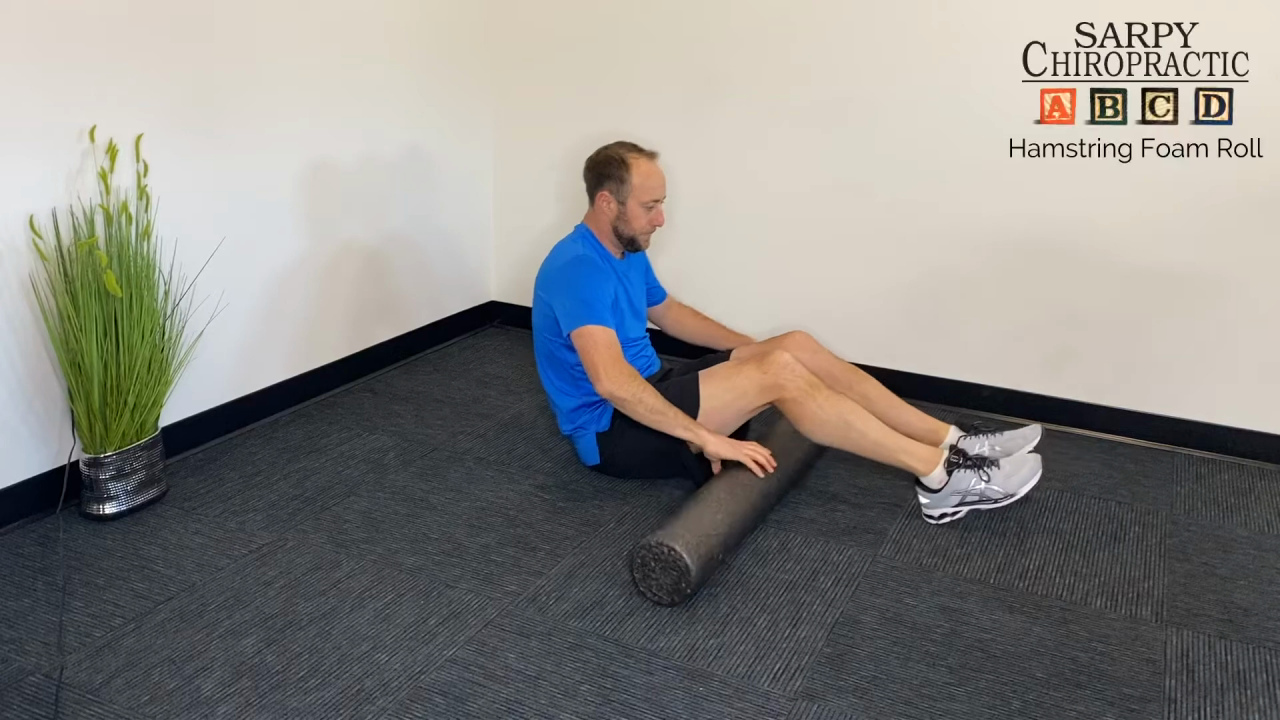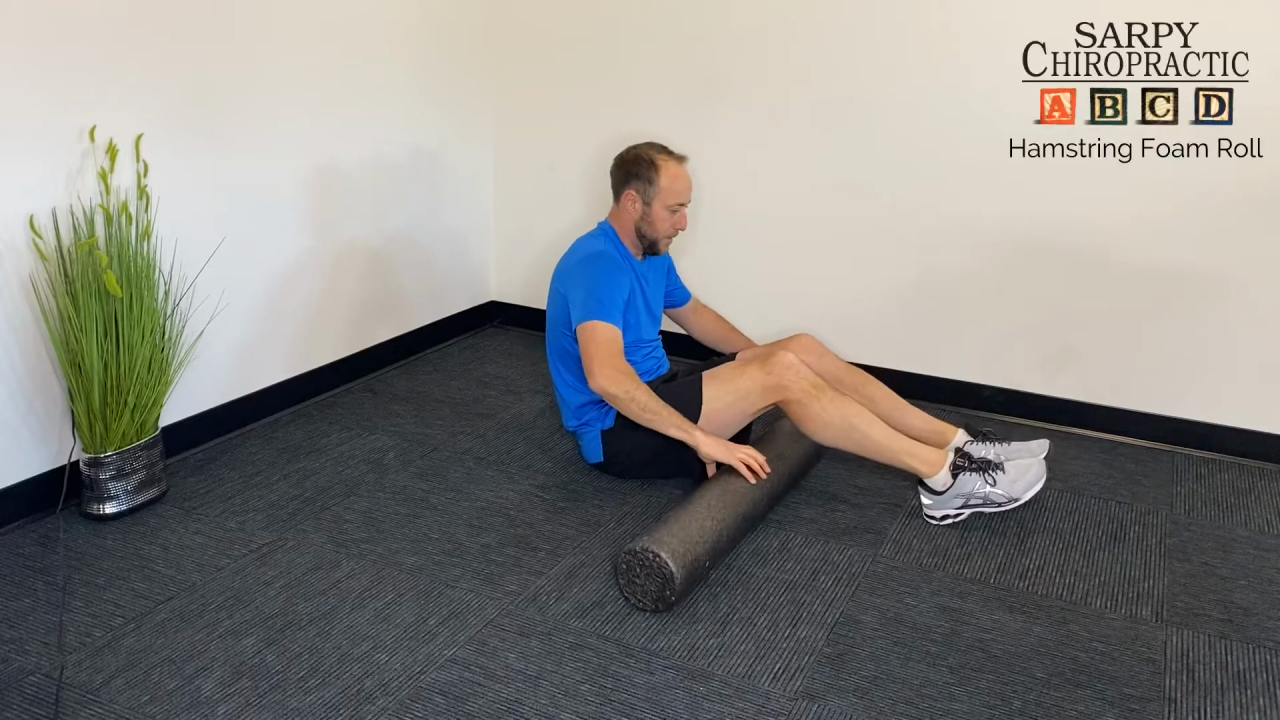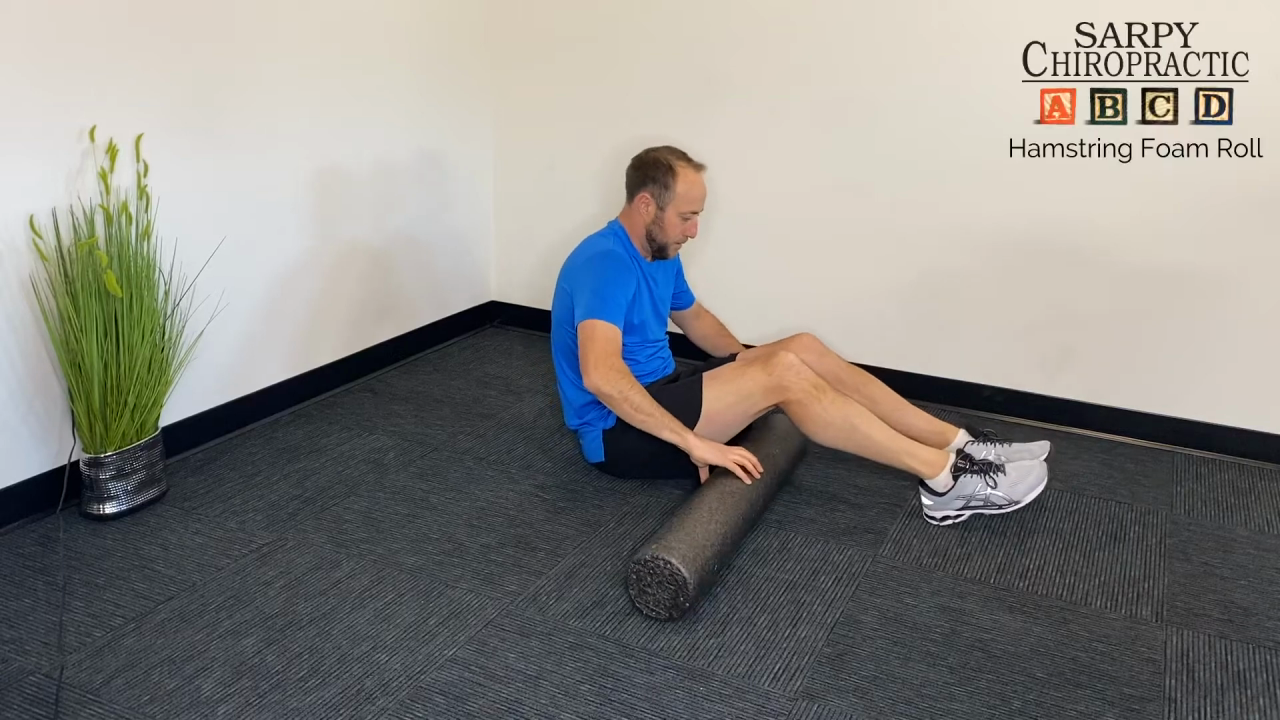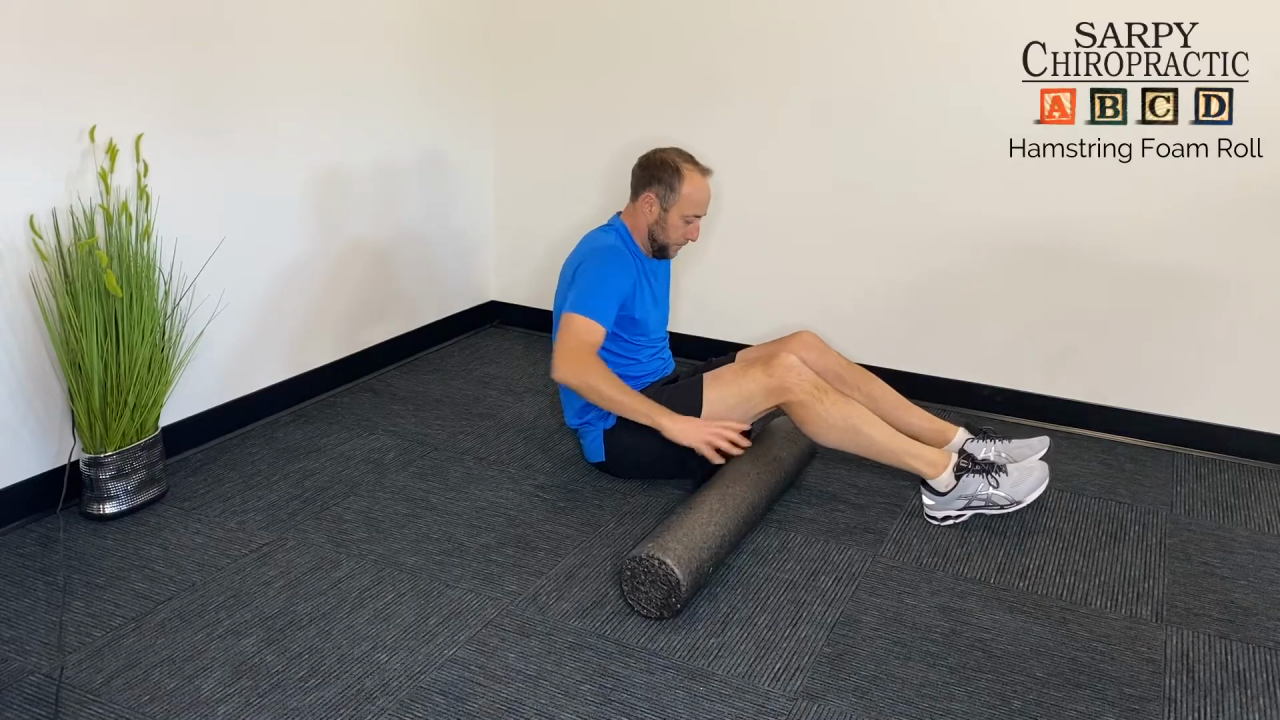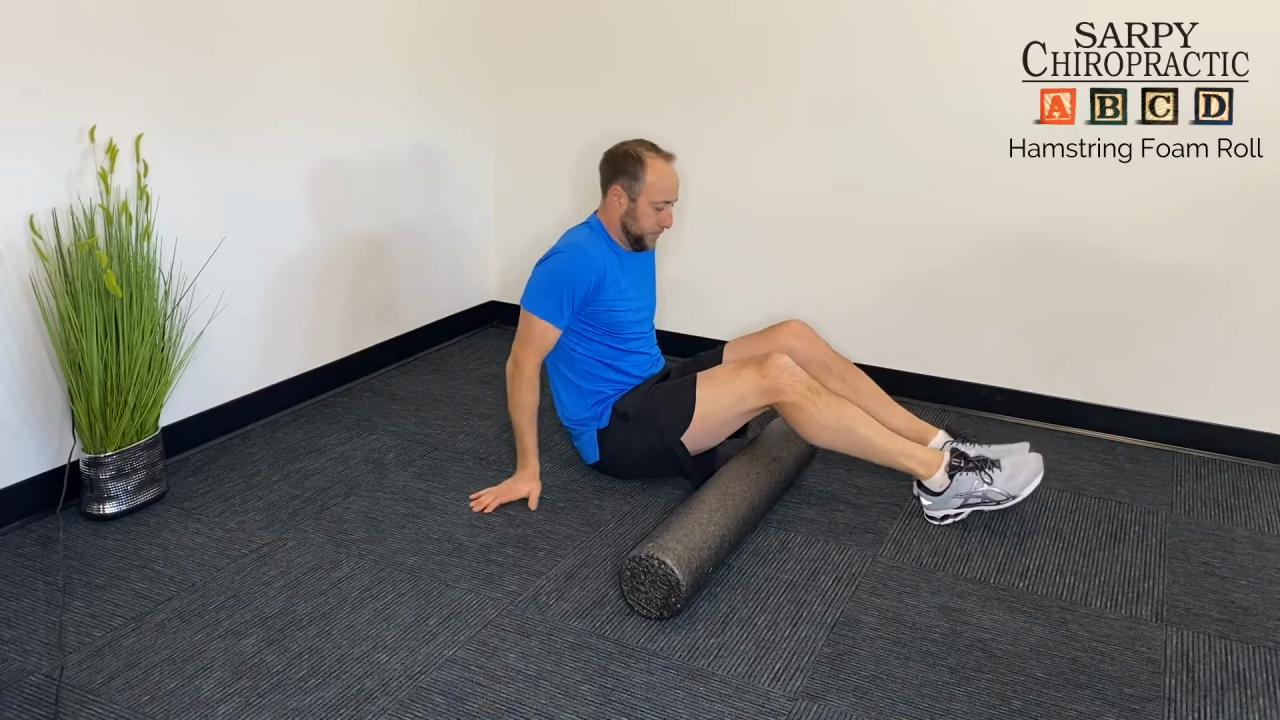
dt=0.5s
person 1, frame 1
left shoulder: (627, 253)
right shoulder: (577, 268)
left elbow: (666, 311)
right elbow: (610, 380)
left wrist: (748, 345)
right wrist: (708, 440)
left hip: (649, 394)
right hip: (614, 434)
left knee: (795, 346)
right knee: (777, 372)
left ankle: (951, 444)
right ankle: (941, 475)
person 1, frame 2
left shoulder: (651, 255)
right shoulder: (595, 264)
left elbow: (692, 313)
right elbow: (605, 377)
left wrist: (762, 357)
right wrist: (702, 440)
left hip: (655, 393)
right hip: (618, 432)
left knee: (800, 349)
right knee: (782, 372)
left ankle: (959, 446)
right ankle: (945, 477)
person 1, frame 3
left shoulder: (659, 255)
right shoulder: (604, 263)
left elbow: (693, 317)
right elbow: (599, 374)
left wrist: (749, 369)
right wrist: (694, 443)
left hip: (659, 394)
right hip: (620, 434)
left knee: (802, 349)
right knee: (783, 372)
left ankle: (959, 446)
right ankle: (946, 478)
person 1, frame 4
left shoulder: (649, 247)
right shoulder: (606, 258)
right elbow: (570, 366)
left wrist: (710, 383)
right wrist: (674, 424)
left hip: (654, 395)
right hip: (622, 434)
left knee: (803, 347)
right knee: (784, 374)
left ankle: (957, 445)
right ankle: (947, 477)
person 1, frame 5
left shoulder: (635, 245)
right shoulder: (576, 259)
right elbow: (523, 362)
right wrist: (527, 468)
left hip: (650, 391)
right hip: (615, 431)
left knee: (795, 337)
right knee: (776, 374)
left ankle: (943, 448)
right ankle: (940, 477)
